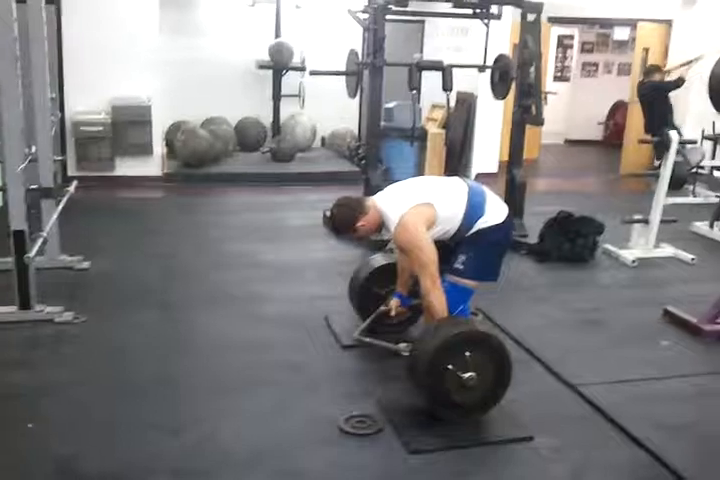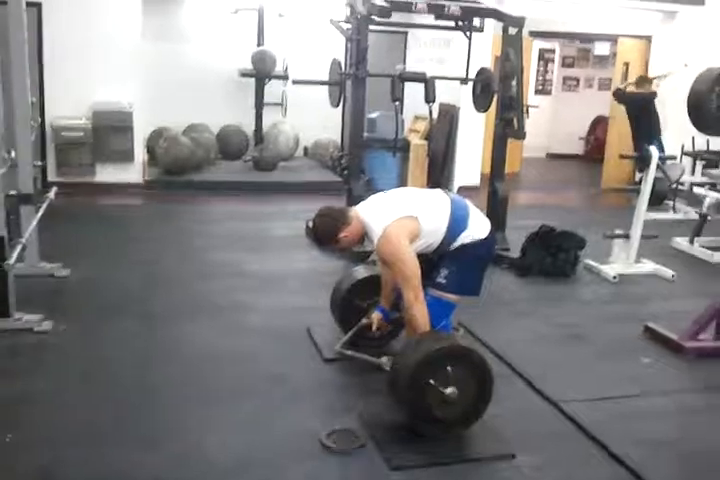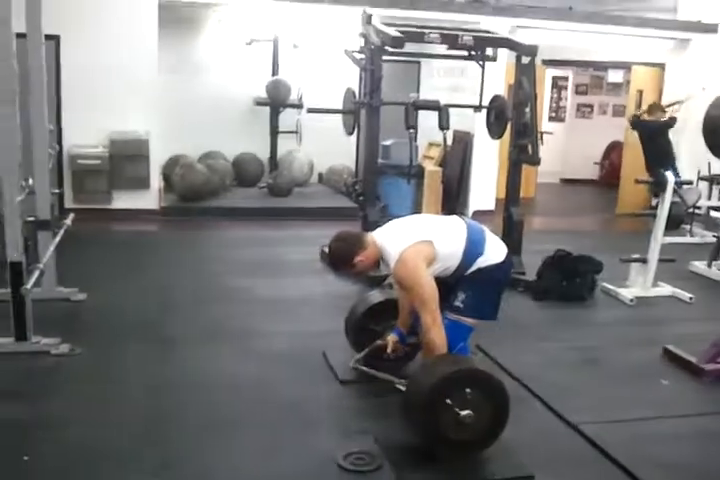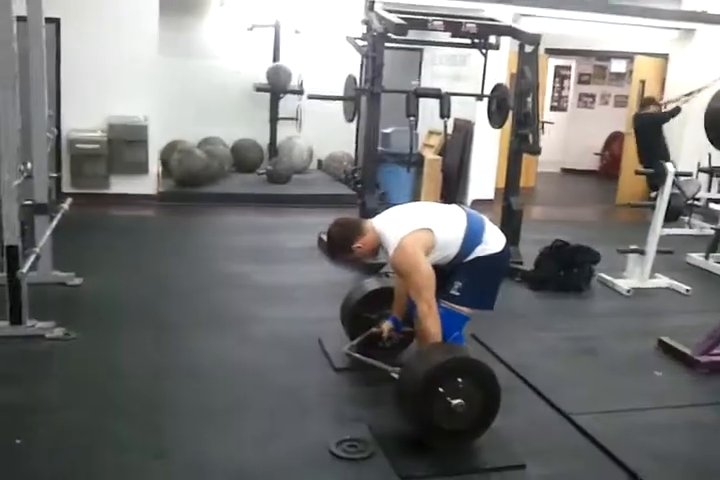
dt=0.2s
person 1, frame 1
left shoulder: (406, 224)
right shoulder: (383, 202)
left elbow: (431, 282)
right elbow: (406, 252)
right wrist: (401, 294)
left hip: (491, 223)
right hip: (465, 213)
left knee: (451, 298)
right knee: (426, 279)
person 1, frame 2
left shoulder: (388, 236)
right shoulder: (366, 212)
left elbow: (414, 296)
right elbow: (390, 265)
right wrist: (383, 308)
left hip: (473, 237)
right hip: (447, 227)
left knee: (432, 313)
right knee: (407, 291)
person 1, frame 3
left shoulder: (405, 261)
right shoulder: (382, 238)
left elbow: (432, 319)
right elbow: (407, 290)
right wrist: (400, 331)
left hip: (489, 262)
right hip: (464, 251)
left knee: (450, 337)
right knee: (422, 317)
person 1, frame 4
left shoulder: (404, 247)
right shoulder: (381, 225)
left elbow: (427, 307)
right elbow: (404, 278)
right wrist: (395, 319)
left hip: (487, 251)
right hip: (461, 241)
left knee: (444, 325)
right knee: (418, 303)
